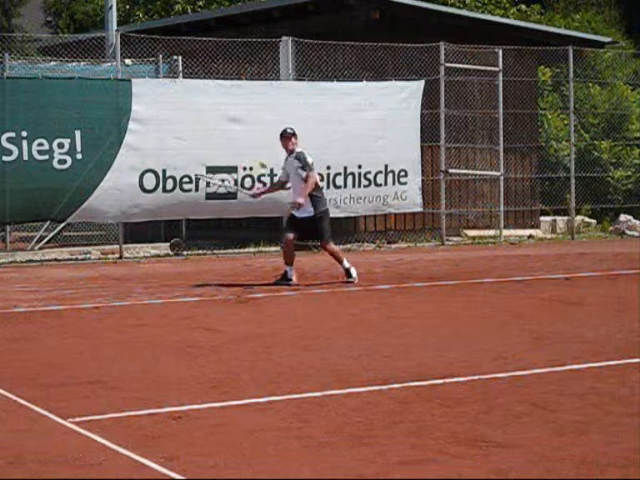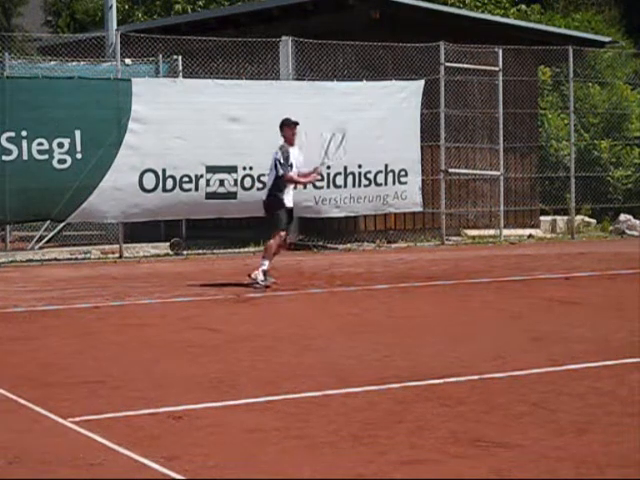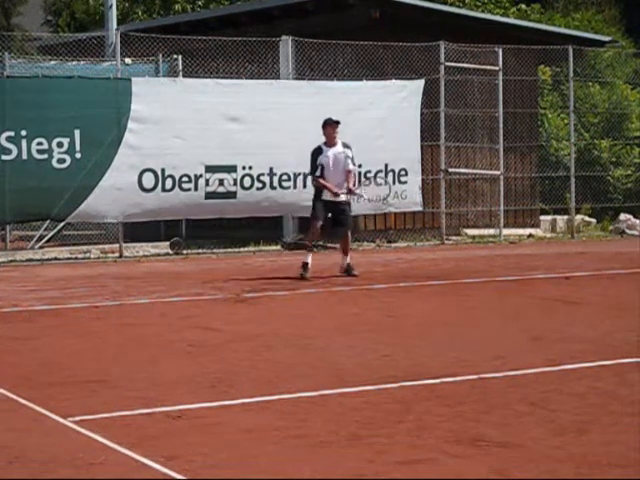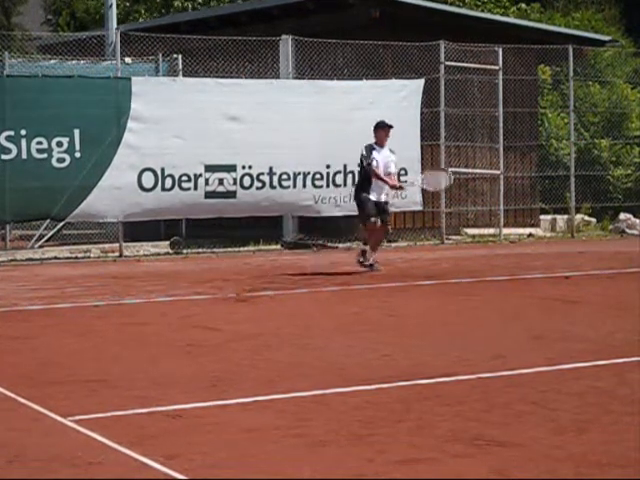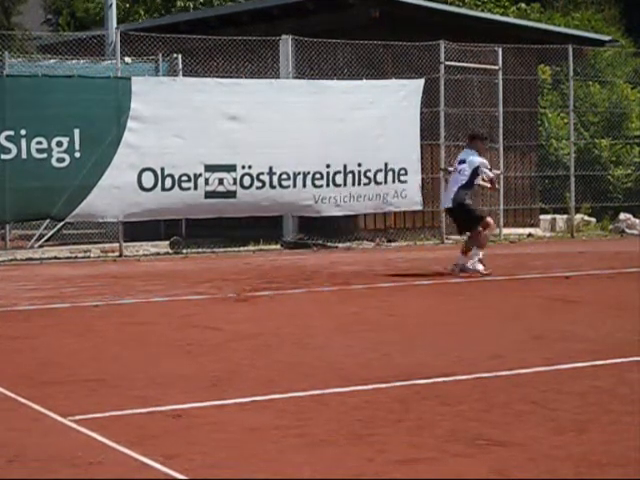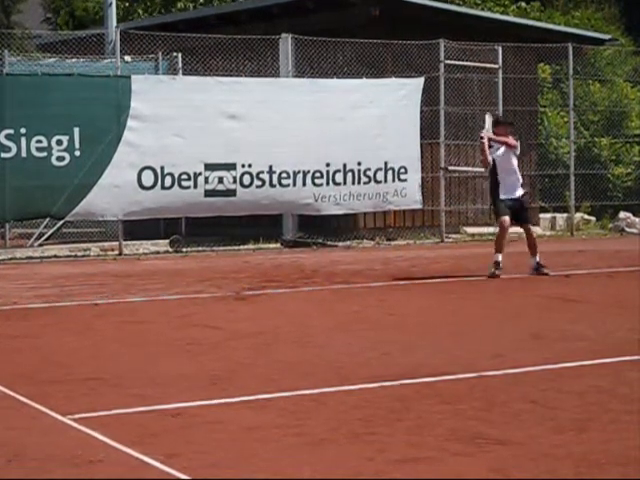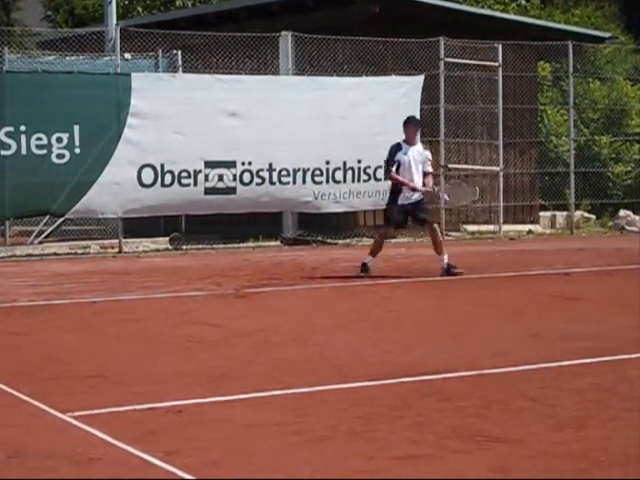
dt=0.7s
person 1, frame 1
left shoulder: (301, 156)
right shoulder: (288, 161)
left elbow: (312, 178)
right elbow: (281, 183)
left wrist: (302, 197)
right wrist: (262, 191)
left hip: (317, 210)
right hip: (299, 211)
left knee: (326, 245)
right knee: (288, 239)
left ankle: (348, 269)
right ankle: (288, 275)
person 1, frame 2
left shoulder: (297, 151)
right shoulder: (282, 152)
left elbow: (298, 175)
right elbow: (288, 177)
left wrist: (310, 174)
right wrist: (309, 179)
left hip: (286, 202)
right hip: (275, 200)
left knee: (283, 241)
right knee: (279, 235)
left ankle: (262, 270)
right ankle: (259, 273)
person 1, frame 3
left shoulder: (346, 149)
right shoulder: (317, 152)
left elbow: (350, 171)
right elbow: (316, 179)
left wrist: (350, 186)
right wrist: (331, 189)
left hip: (342, 197)
right hip: (322, 197)
left knee: (346, 231)
right knee: (315, 226)
left ankle: (346, 265)
right ankle: (306, 263)
person 1, frame 4
left shoulder: (390, 154)
right shoulder: (369, 149)
left elbow: (390, 174)
right elbow: (372, 169)
left wrist: (396, 183)
right wrist: (387, 182)
left hip: (381, 197)
right hip: (365, 194)
left knee: (384, 228)
right knee: (374, 223)
left ankle: (369, 258)
right ankle: (364, 251)
person 1, frame 5
left shoulder: (463, 156)
right shoulder: (480, 162)
right elbow: (492, 179)
left wrist: (482, 178)
right wrist: (493, 185)
left hip: (449, 203)
right hip: (458, 202)
left knee: (475, 232)
right knee: (489, 224)
left ankle: (461, 263)
right ankle: (474, 259)
person 1, frame 6
left shoulder: (512, 143)
right shoulder: (490, 148)
left elbow: (511, 143)
right elbow: (487, 165)
left wrist: (491, 136)
right wrist: (484, 146)
left hip: (517, 195)
right hip: (500, 196)
left knee: (529, 229)
right knee: (504, 224)
left ankle: (536, 263)
right ankle: (497, 263)
person 1, frame 7
left shoulder: (424, 151)
right shoulder: (396, 149)
left elbow: (428, 173)
right elbow: (389, 174)
left wrist: (429, 186)
right wrist: (407, 184)
left hip: (418, 199)
right hip: (398, 199)
left knee: (433, 228)
right knee: (386, 232)
left ankle: (445, 264)
right ankle: (367, 263)
